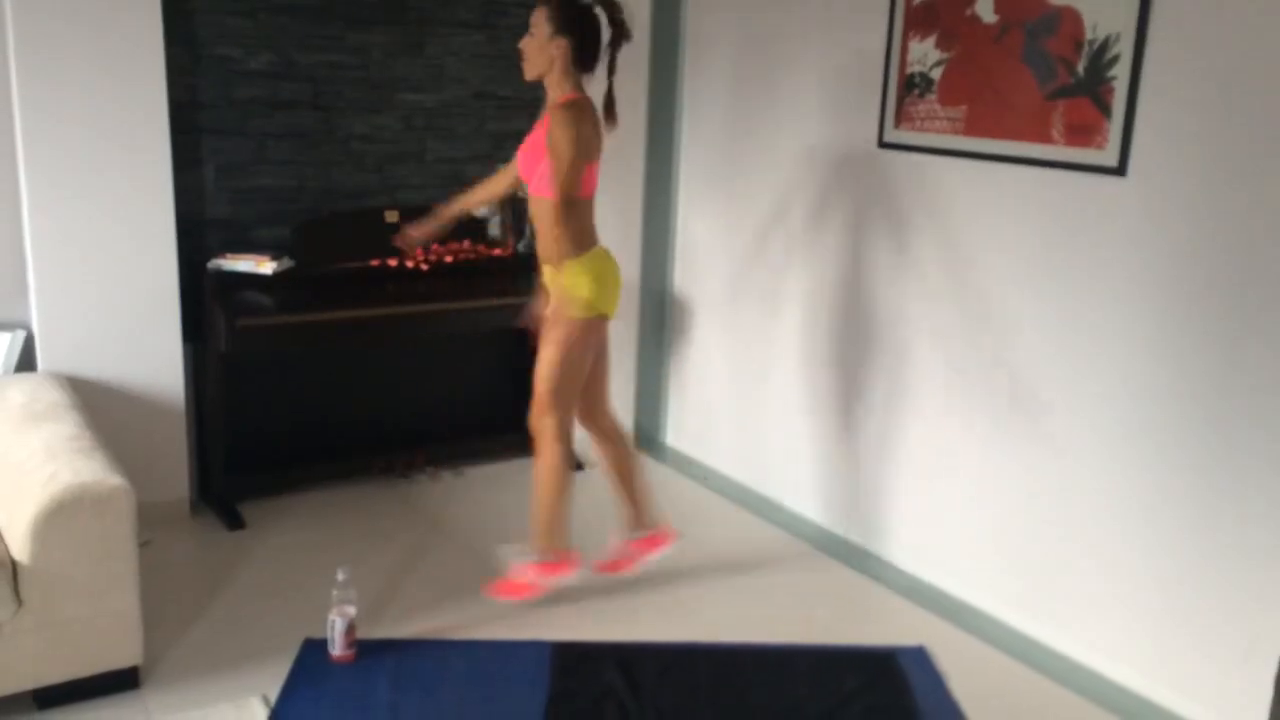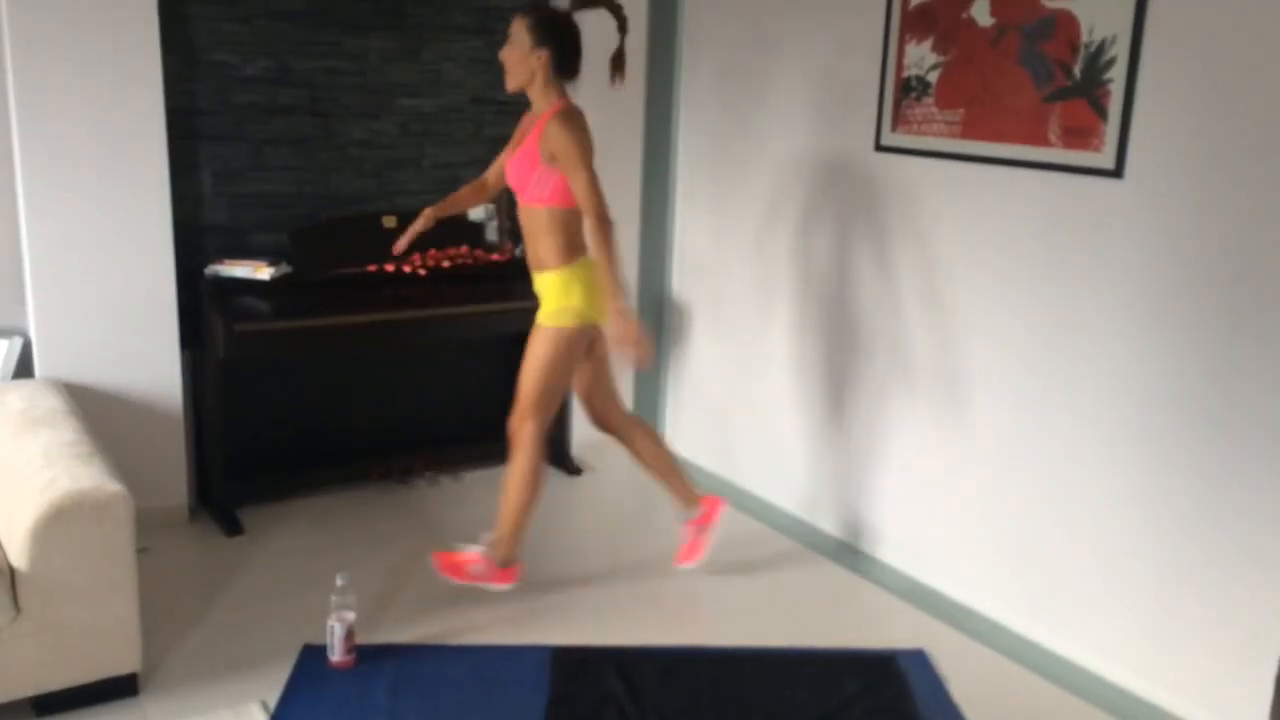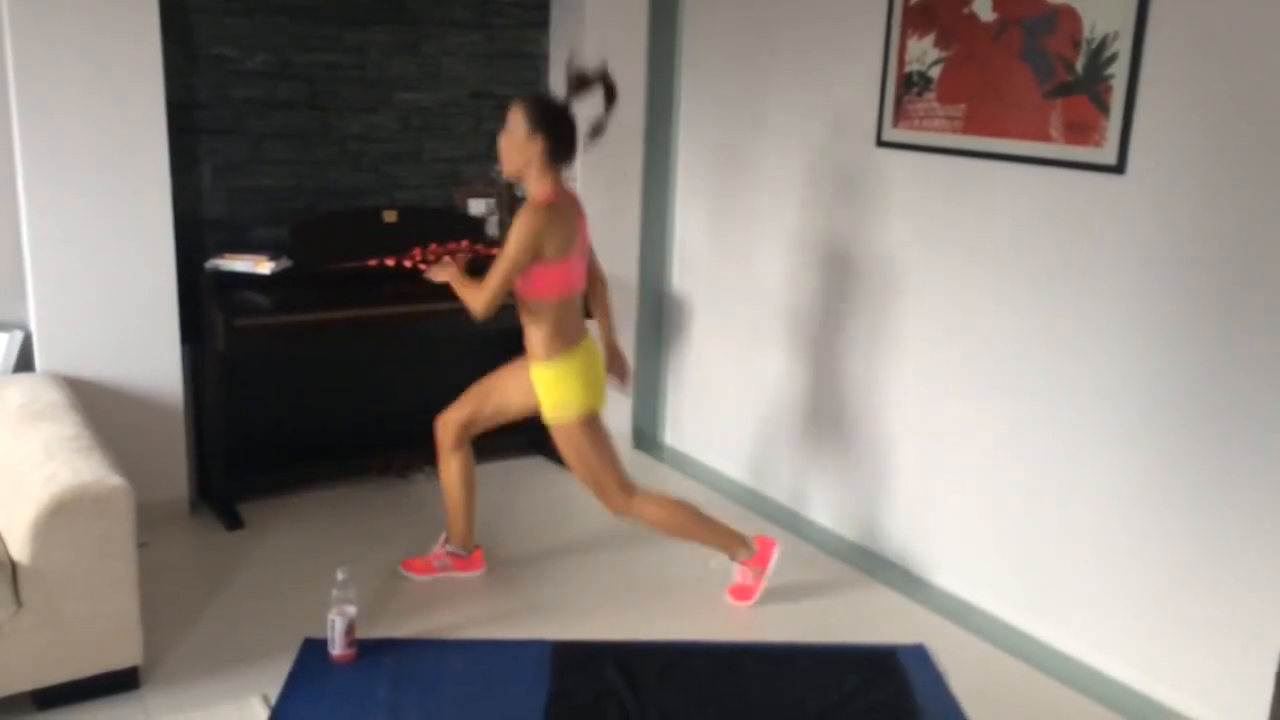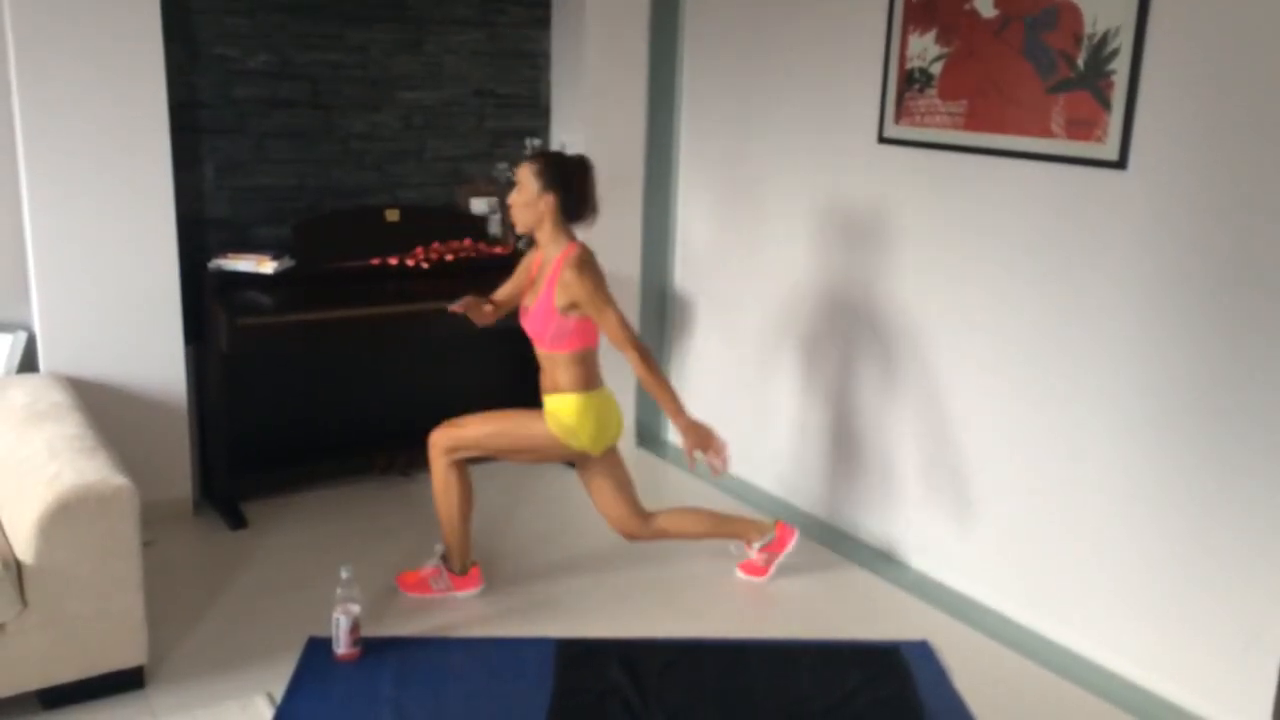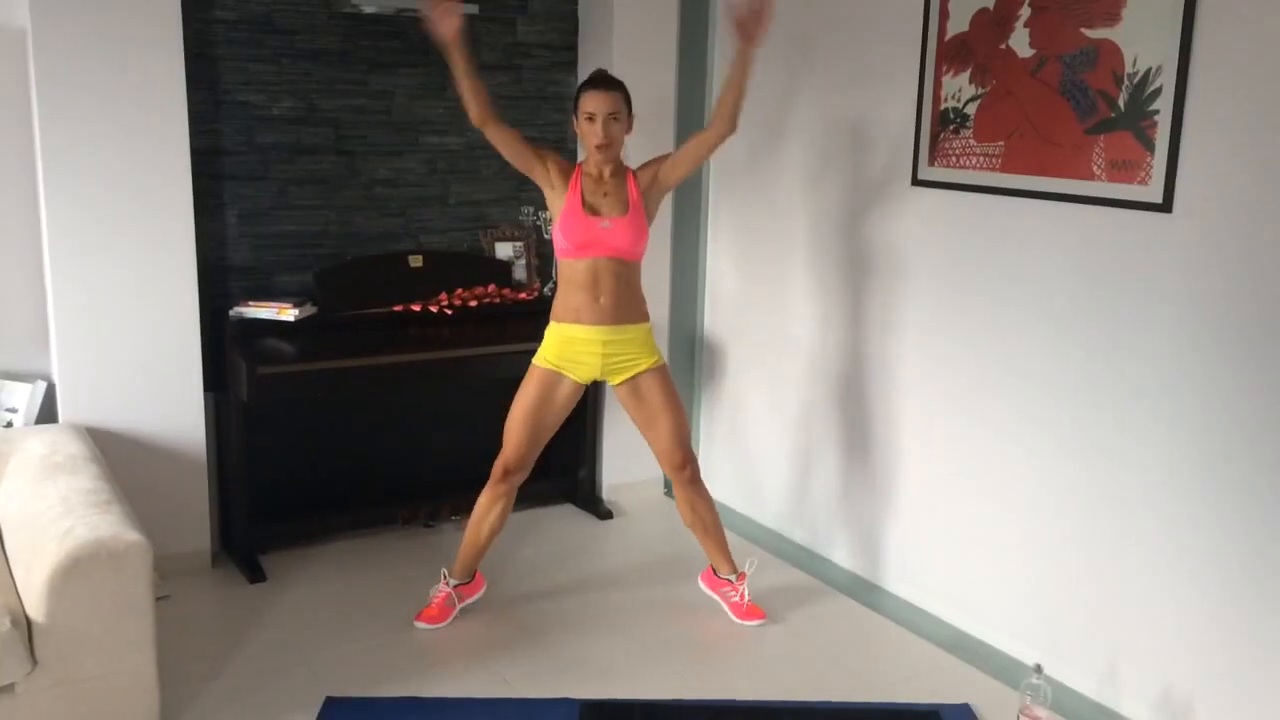
dt=1s
person 1, frame 1
left shoulder: (568, 116)
right shoulder: (564, 111)
left elbow: (563, 206)
right elbow: (512, 178)
left wrist: (555, 291)
right wrist: (441, 216)
left hip: (579, 282)
right hip: (571, 280)
left knee: (548, 421)
right knee: (594, 415)
left ankle: (550, 556)
right ankle: (643, 530)
person 1, frame 2
left shoulder: (561, 123)
right shoulder: (536, 121)
left elbow: (595, 213)
right elbow: (487, 183)
left wrist: (613, 303)
right wrist: (430, 214)
left hip: (572, 291)
right hip: (559, 289)
left knee: (526, 423)
right knee: (605, 413)
left ankle: (499, 559)
right ankle: (695, 508)
person 1, frame 3
left shoulder: (537, 217)
right shoulder: (560, 203)
left elbow: (484, 304)
right elbow: (592, 277)
left wrist: (453, 275)
right wrist: (608, 341)
left hip: (563, 377)
right hip: (549, 363)
left knee: (621, 500)
right knee: (450, 428)
left ankle: (748, 551)
right ankle: (460, 551)
person 1, frame 4
left shoulder: (575, 270)
right shoulder: (539, 258)
left elbow: (633, 349)
right elbow: (497, 305)
left wrist: (684, 422)
right wrist: (481, 310)
left hip: (576, 418)
right hip: (580, 412)
left knee: (443, 443)
right knee: (634, 525)
left ankle: (457, 569)
right ankle: (765, 535)
person 1, frame 5
left shoulder: (649, 181)
right shoulder: (555, 178)
left elbow: (722, 126)
right elbow: (485, 120)
left hip: (634, 347)
right hip: (565, 346)
left knee: (682, 468)
right knee: (508, 470)
left ankle: (725, 577)
right ankle: (460, 581)
